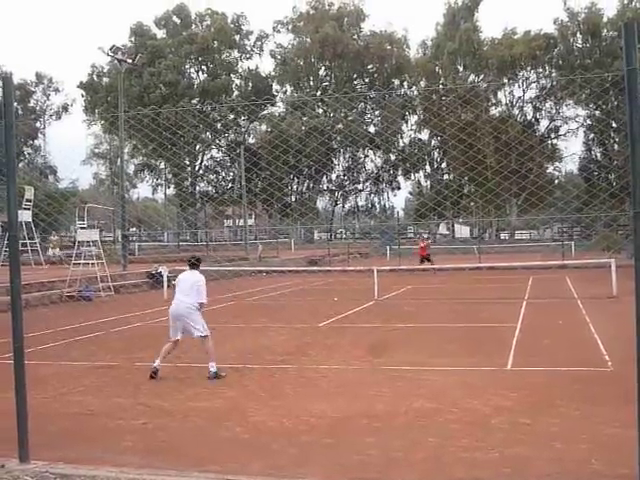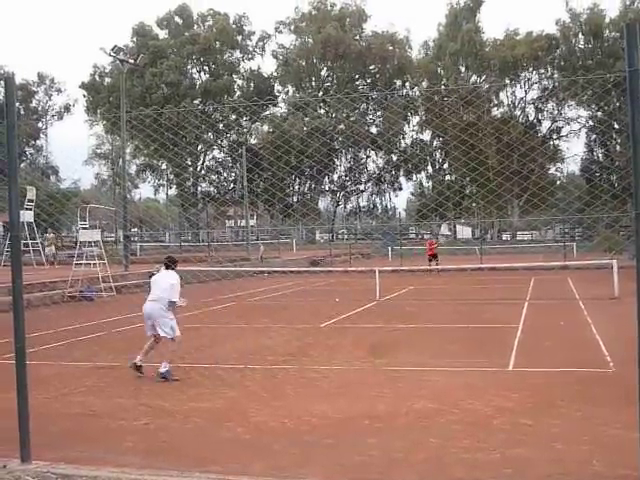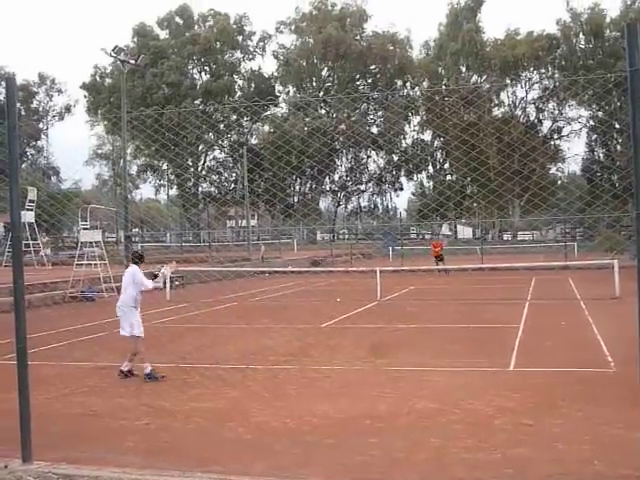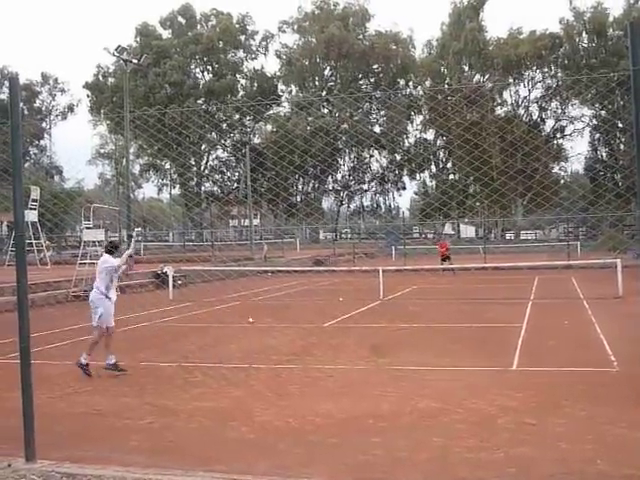
dt=0.2s
person 1, frame 1
left shoulder: (180, 277)
right shoulder: (199, 278)
right elbow: (202, 301)
right wrist: (198, 311)
left hip: (174, 309)
right hip: (189, 310)
left knee: (173, 342)
right knee: (206, 338)
left ankle: (155, 367)
right ankle: (213, 370)
person 1, frame 2
left shoulder: (156, 277)
right shoulder: (174, 277)
right elbow: (173, 301)
right wrist: (173, 311)
left hip: (148, 308)
right hip: (160, 311)
left knee: (156, 338)
right knee: (175, 339)
left ankle: (138, 362)
right ankle: (164, 370)
person 1, frame 3
left shoulder: (130, 271)
right shoulder: (135, 272)
left elbow: (142, 285)
right elbow: (148, 287)
left wrist: (152, 278)
right wrist: (154, 282)
left hip: (129, 308)
right hip: (128, 309)
left knee: (137, 340)
right knee: (137, 340)
left ankle: (125, 368)
right ankle: (148, 370)
person 1, frame 4
left shoulder: (109, 260)
right shoulder: (105, 260)
left elbow: (118, 271)
right elbow: (119, 264)
left wrist: (126, 264)
right wrist: (129, 252)
left hip: (107, 299)
right hip: (101, 299)
left knee: (109, 331)
right knee: (100, 332)
left ankle: (111, 362)
right ankle: (84, 361)
